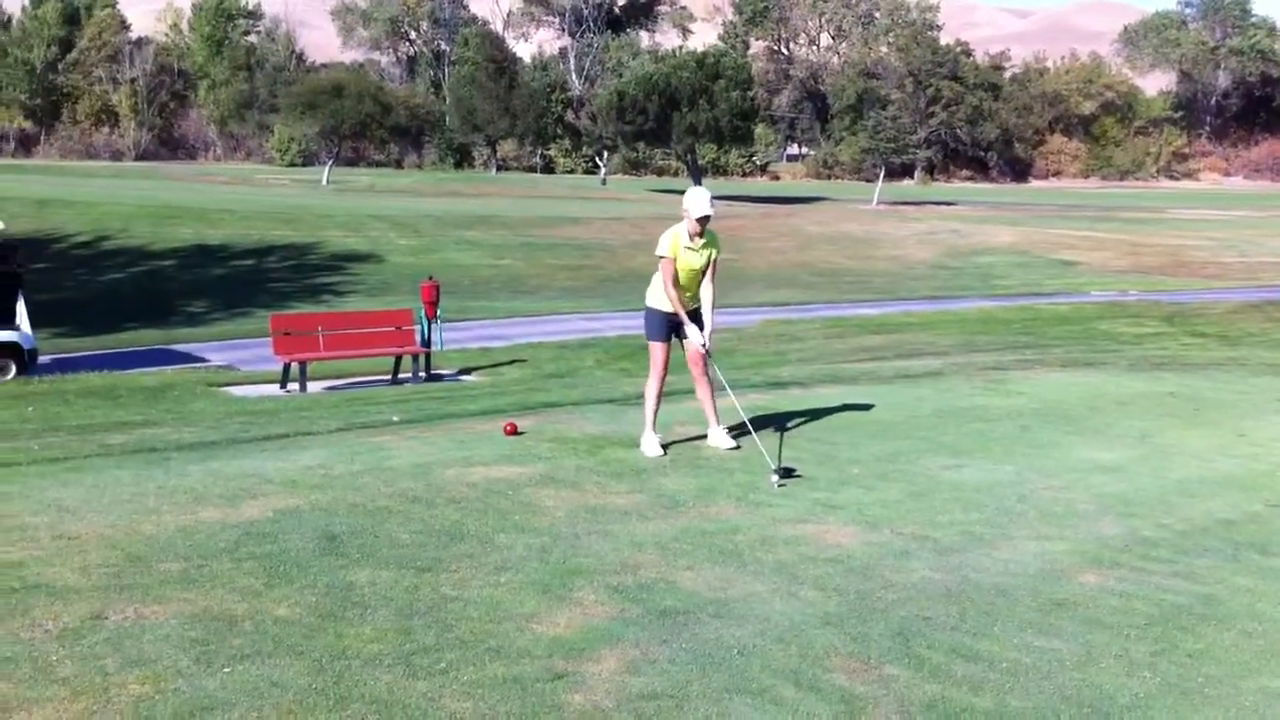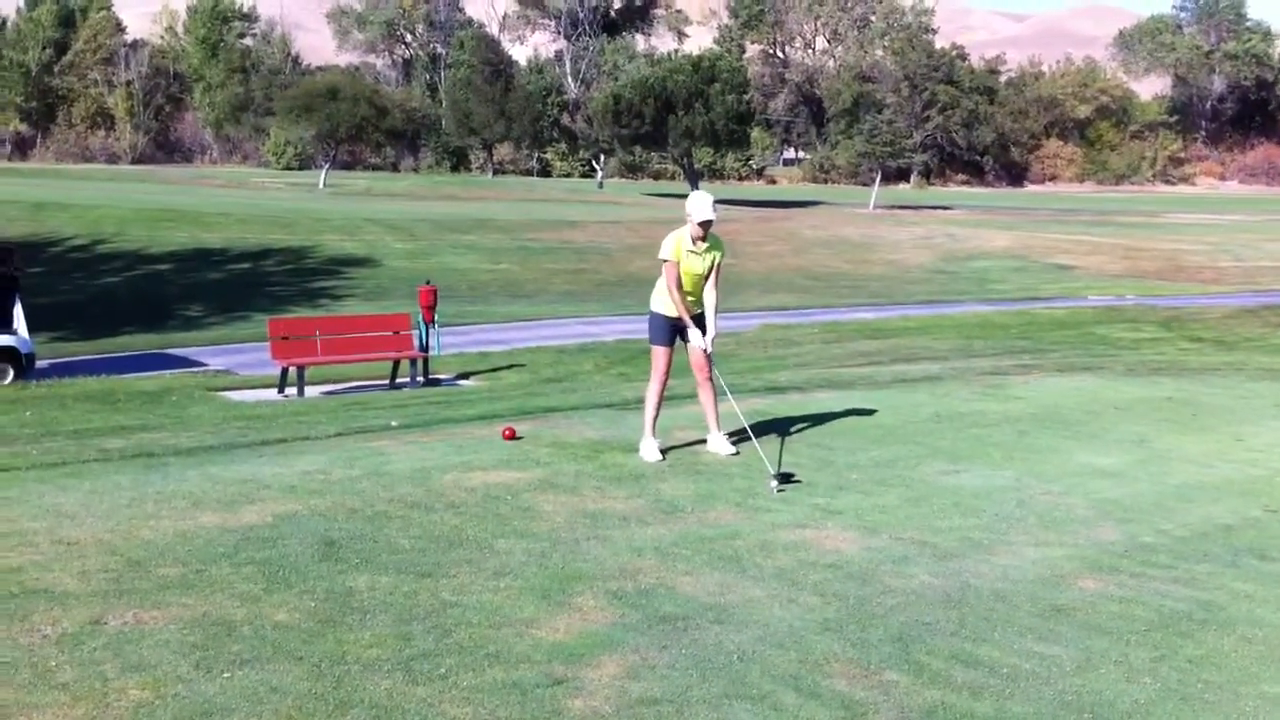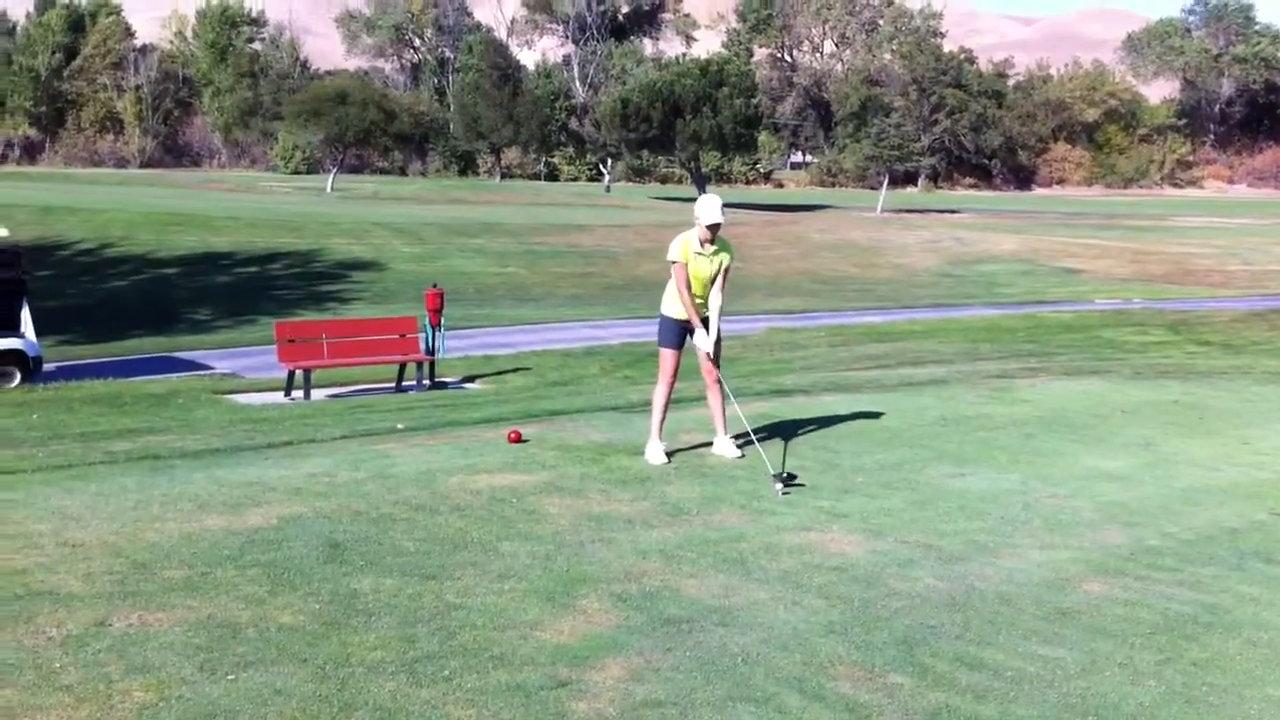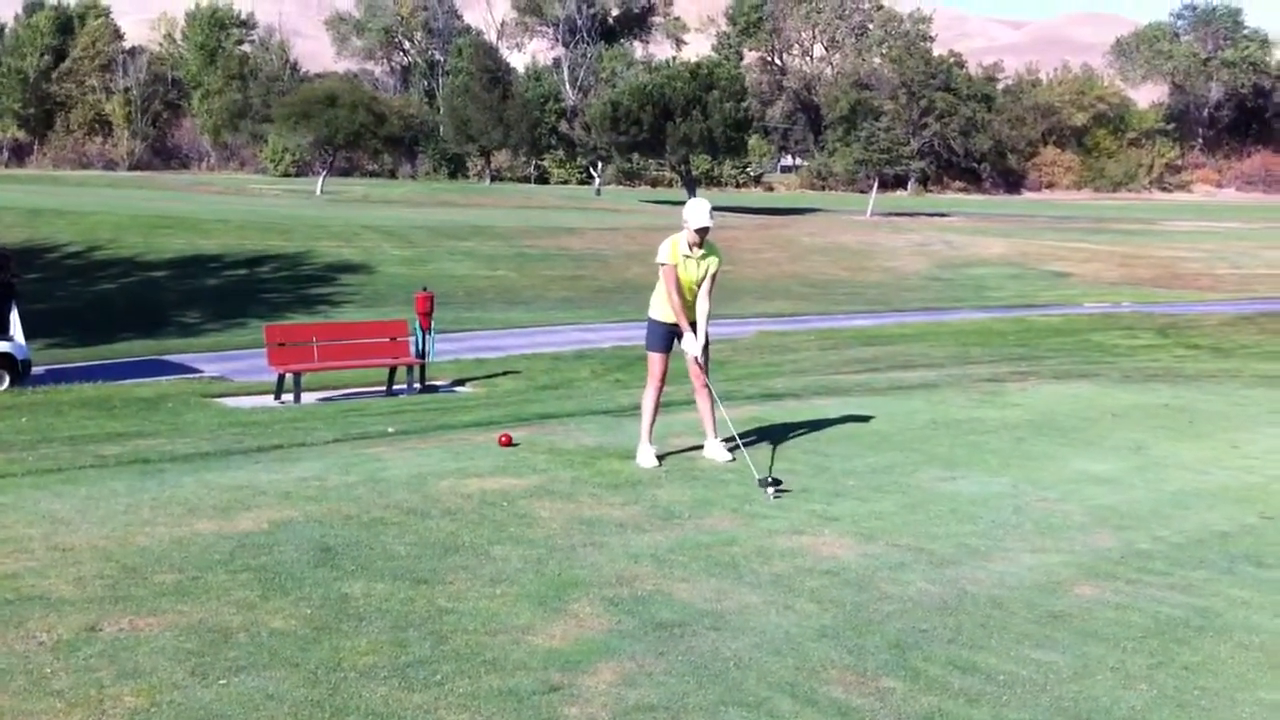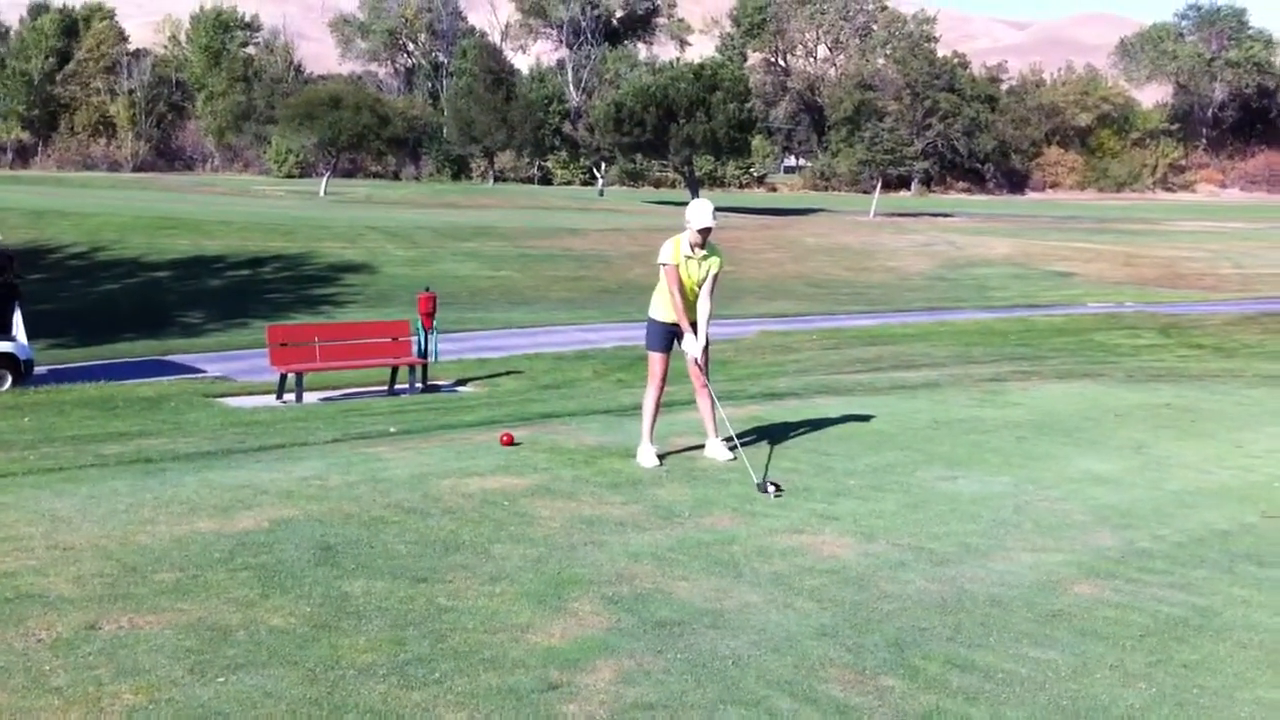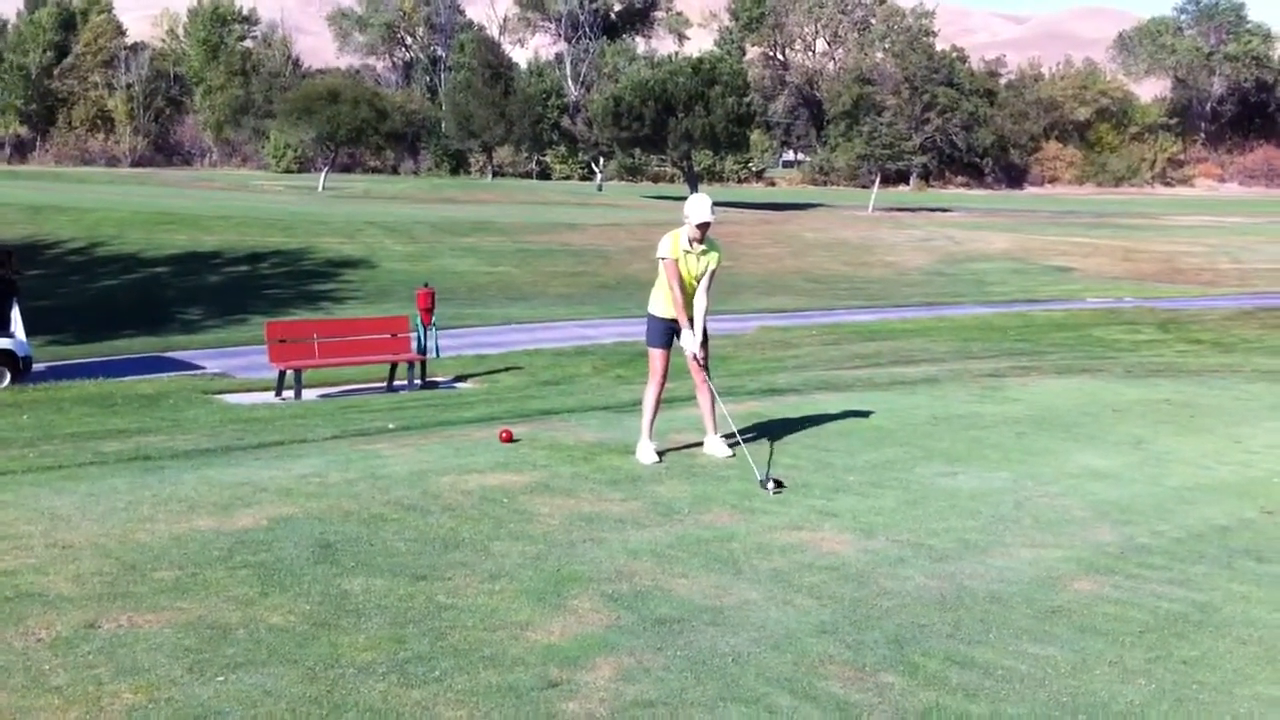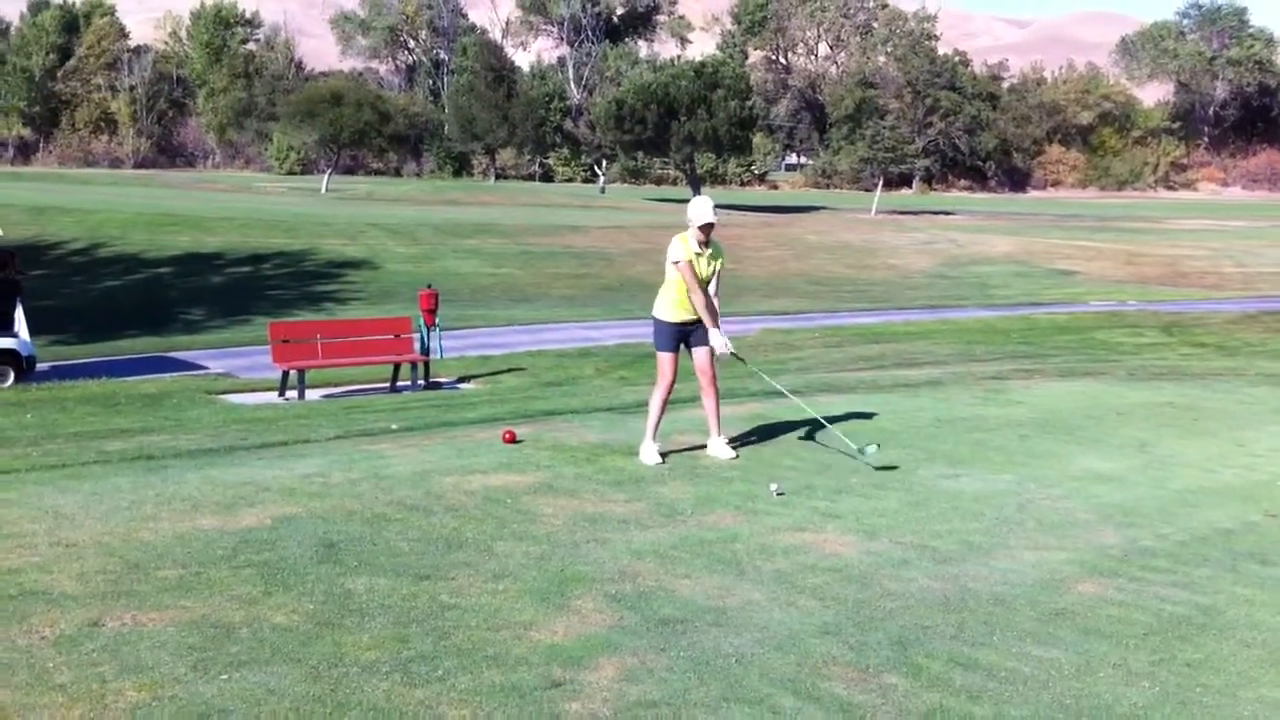
dt=0.2s
person 1, frame 1
left shoulder: (712, 241)
right shoulder: (670, 239)
left elbow: (707, 284)
right elbow: (669, 287)
left wrist: (708, 324)
right wrist: (687, 324)
left hip: (691, 308)
right hip: (661, 308)
left knee: (700, 368)
right knee: (659, 370)
left ankle: (715, 430)
right ankle: (649, 434)
person 1, frame 2
left shoulder: (716, 246)
right shoulder: (673, 242)
left elbow: (711, 289)
right elbow: (673, 290)
left wrist: (711, 329)
right wrist: (691, 328)
left hip: (696, 313)
right hip: (665, 313)
left knee: (704, 373)
right knee: (660, 375)
left ankle: (715, 435)
right ankle: (648, 439)
person 1, frame 3
left shoulder: (725, 250)
right shoulder: (681, 244)
left elbow: (717, 293)
right elbow: (683, 292)
left wrist: (712, 333)
right wrist: (698, 329)
left hip: (706, 317)
right hip: (675, 316)
left knee: (713, 376)
right knee: (667, 378)
left ankle: (721, 438)
right ankle: (654, 442)
person 1, frame 4
left shoulder: (713, 254)
right shoulder: (669, 247)
left elbow: (704, 298)
right elbow: (673, 295)
left wrist: (700, 337)
right wrist: (686, 334)
left hip: (693, 321)
right hip: (662, 319)
left knee: (702, 380)
right knee: (656, 381)
left ankle: (712, 442)
right ankle: (645, 446)
person 1, frame 5
left shoulder: (714, 256)
right shoulder: (671, 248)
left elbow: (705, 299)
right elbow: (676, 295)
left wrist: (701, 339)
right wrist: (687, 335)
left hip: (693, 321)
right hip: (663, 320)
left knee: (702, 380)
right knee: (657, 381)
left ankle: (713, 441)
right ankle: (646, 445)
person 1, frame 6
left shoulder: (713, 250)
right shoulder: (670, 243)
left elbow: (702, 293)
right elbow: (675, 289)
left wrist: (697, 334)
right wrist: (686, 331)
left hip: (692, 317)
right hip: (662, 315)
left knee: (701, 376)
right knee: (657, 378)
left ankle: (712, 438)
right ankle: (645, 442)
person 1, frame 7
left shoulder: (717, 252)
right shoulder: (680, 246)
left elbow: (712, 293)
right elbow: (695, 291)
left wrist: (717, 331)
right wrist: (712, 330)
left hip: (696, 321)
right hip: (668, 320)
left knee: (709, 378)
right knee: (667, 382)
left ankle: (715, 440)
right ankle: (649, 442)
